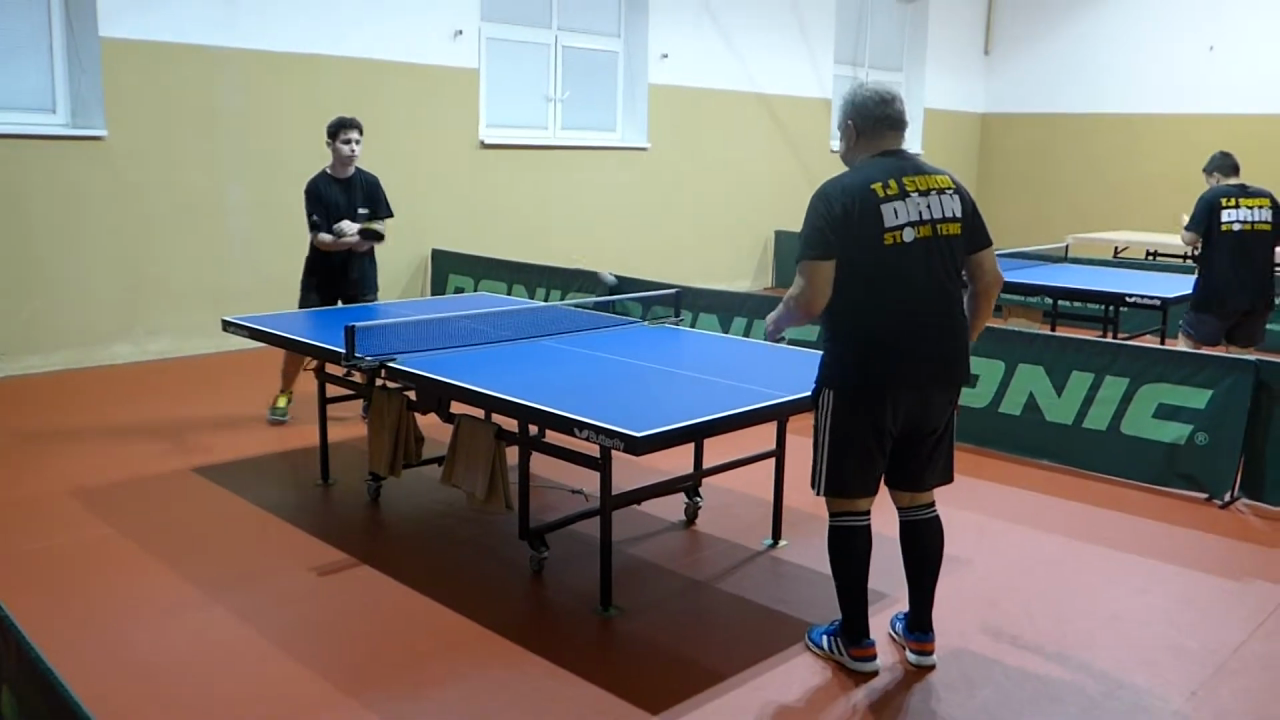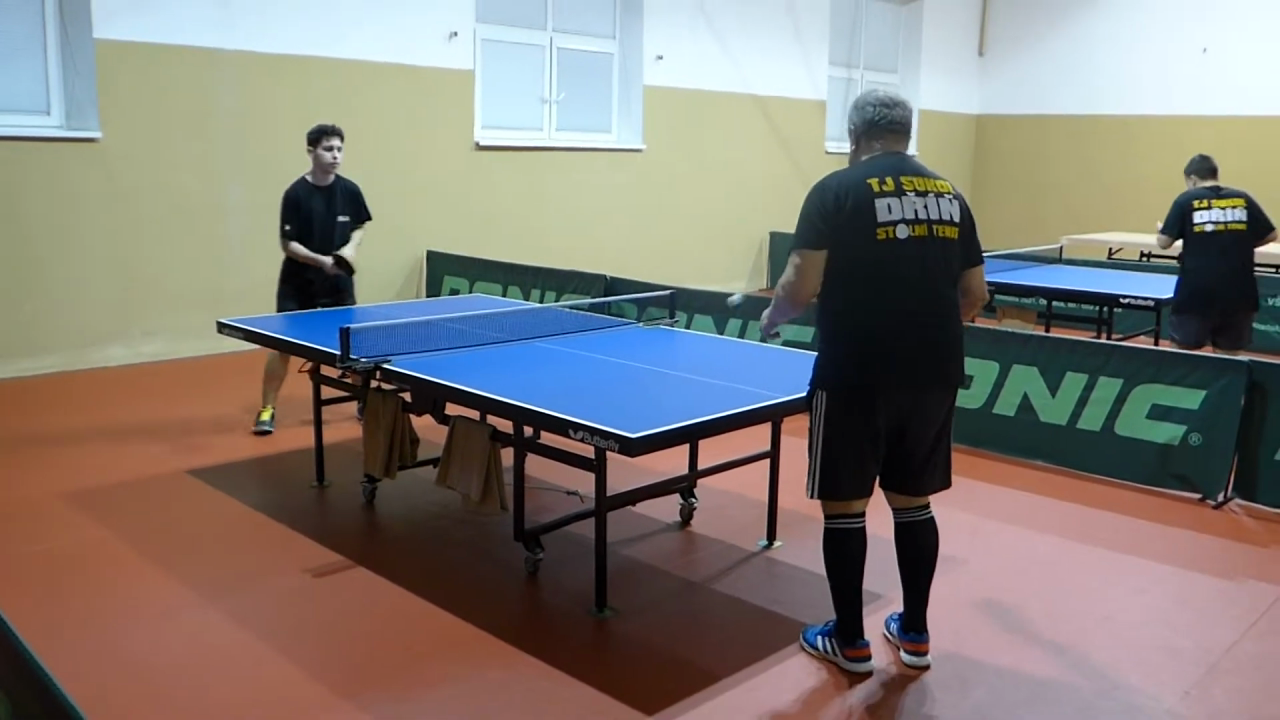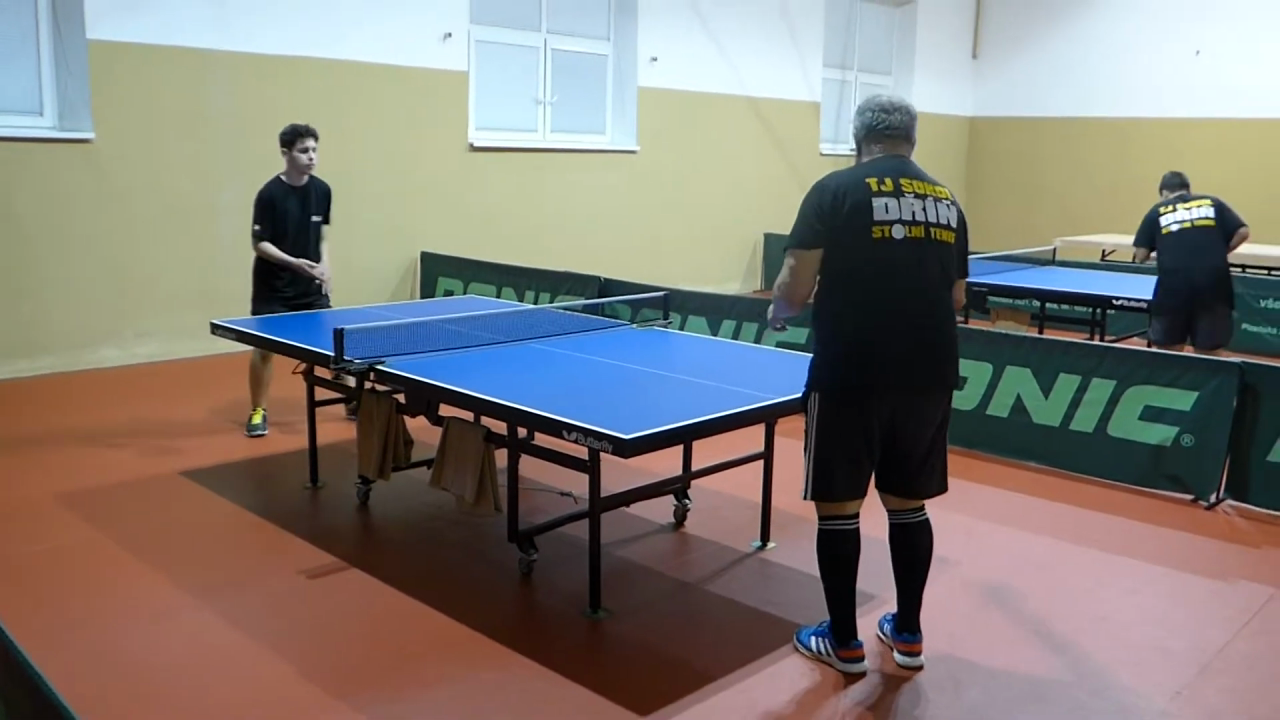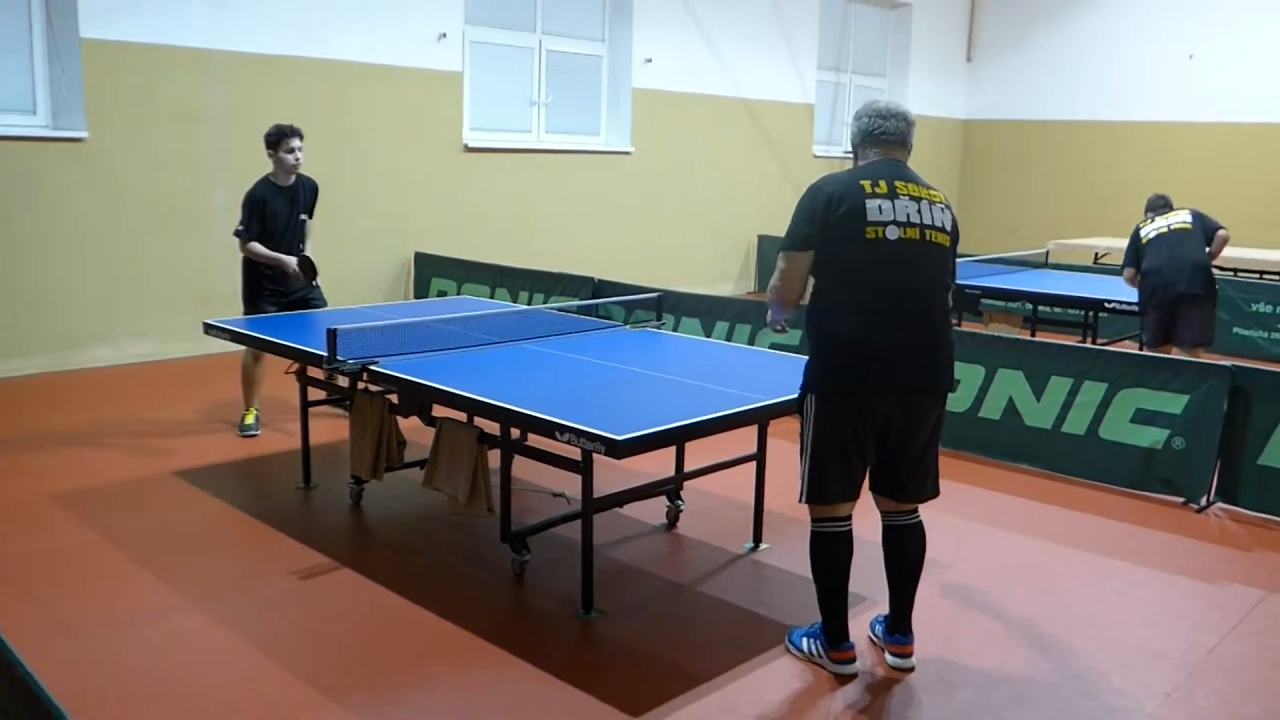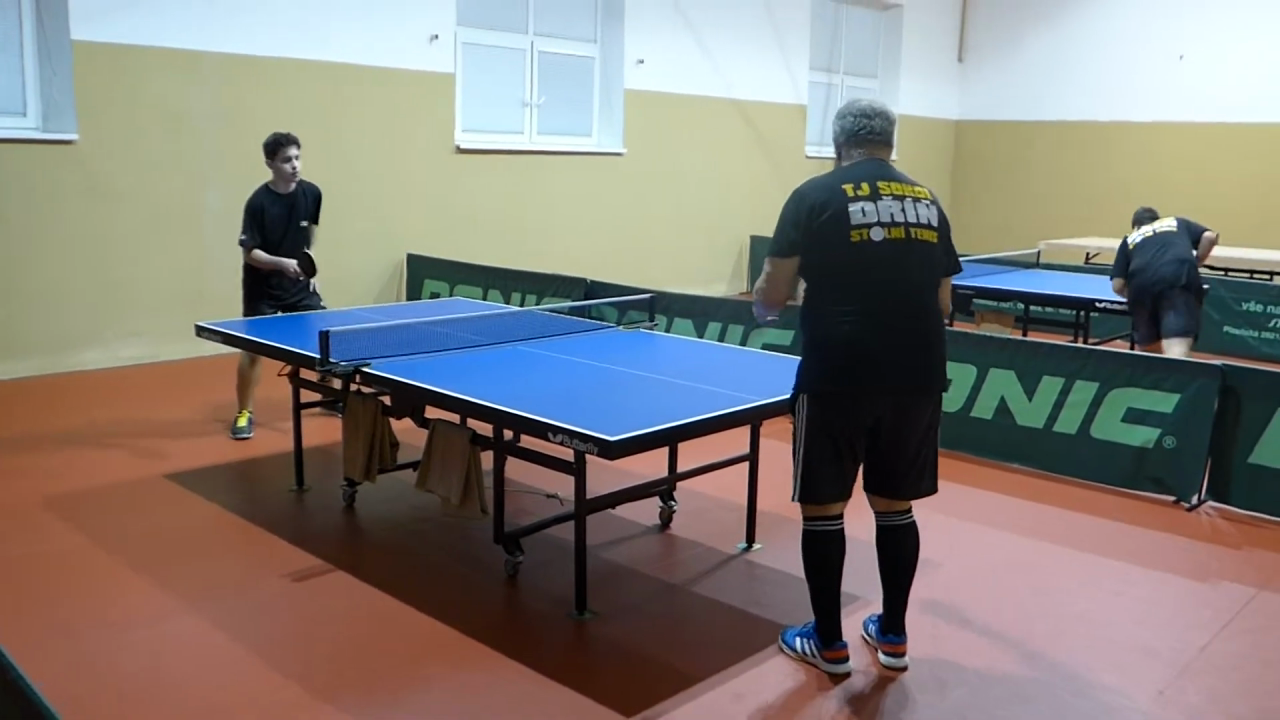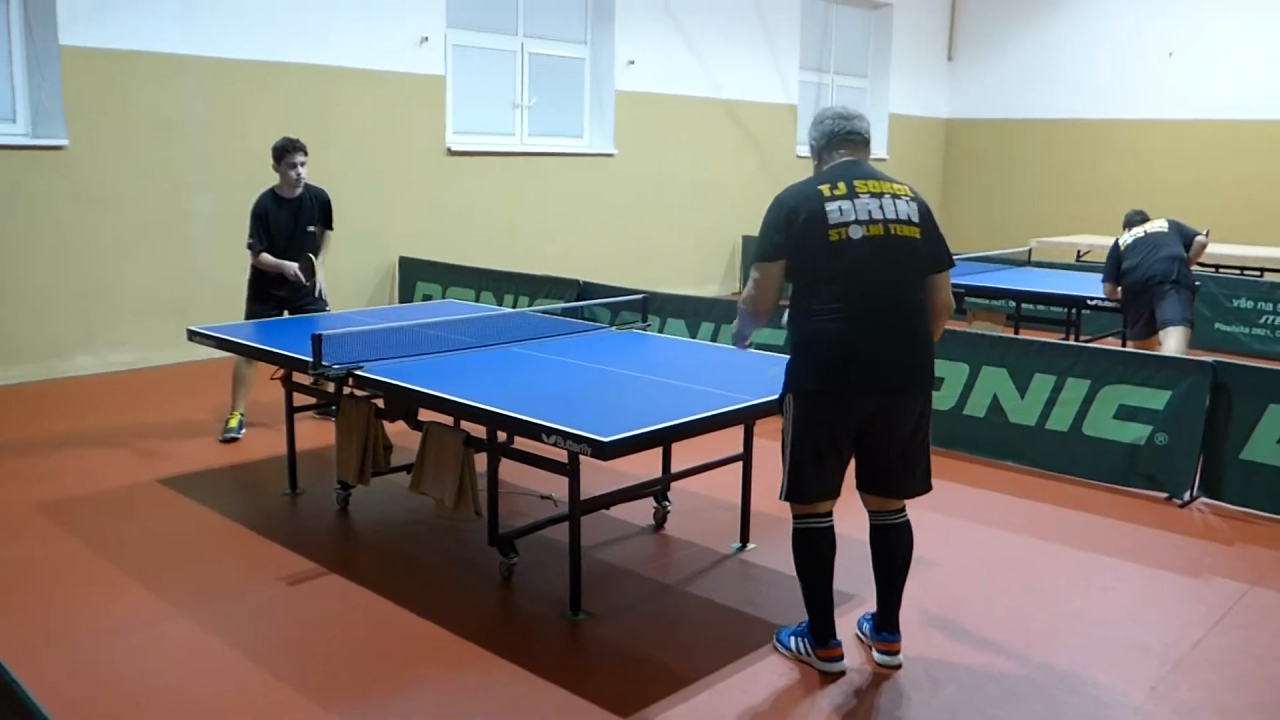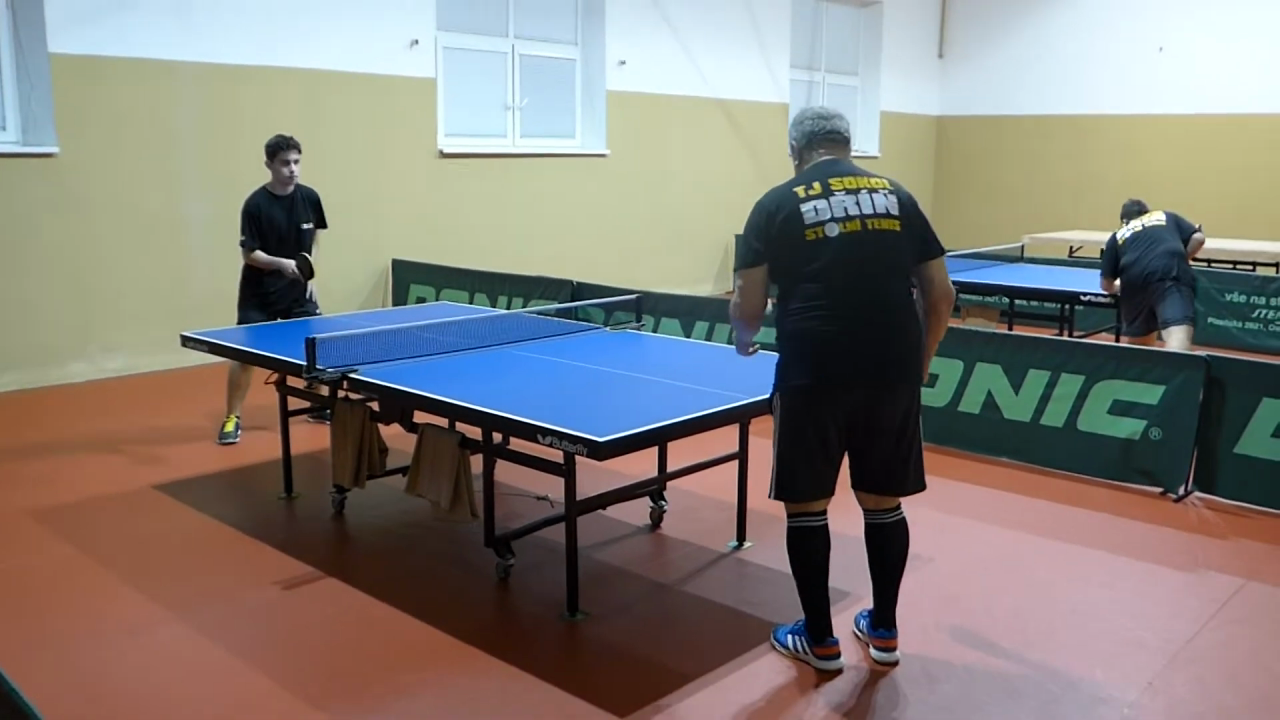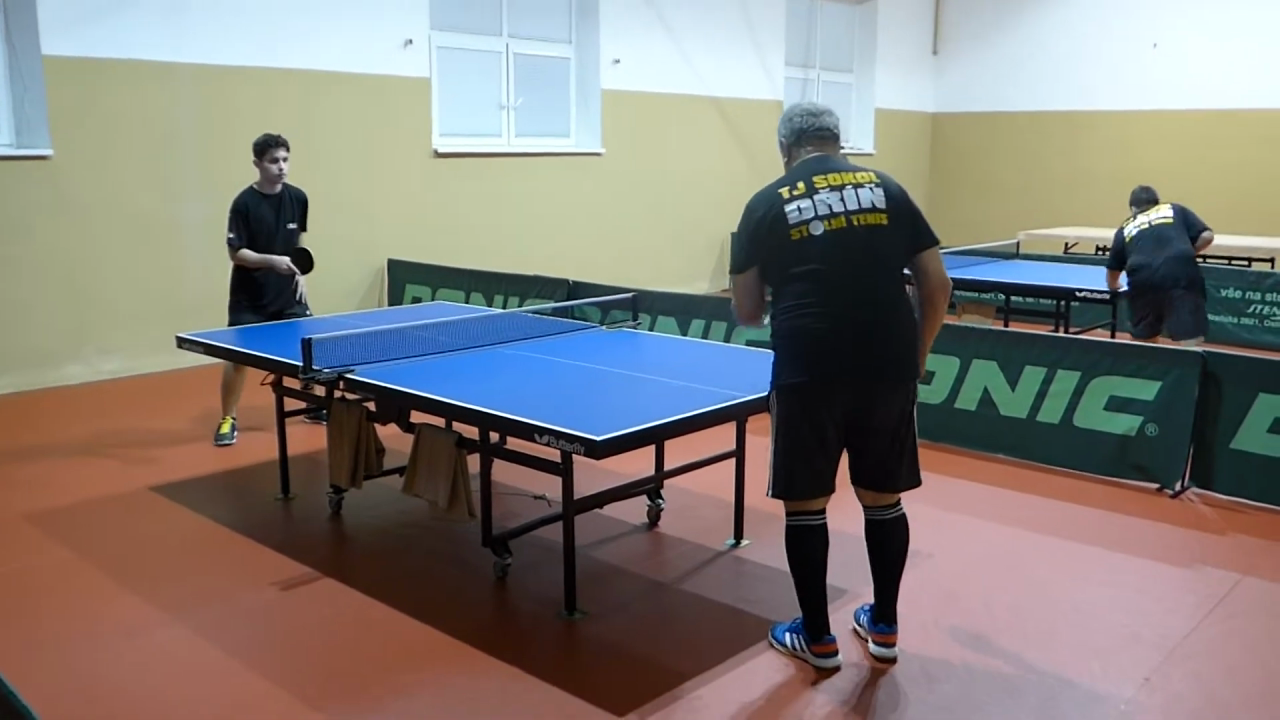
dt=0.2s
person 1, frame 1
left shoulder: (839, 194)
right shoulder: (950, 187)
left elbow: (812, 298)
right elbow: (988, 279)
left wrist: (776, 321)
right wrist: (959, 341)
left hip: (862, 377)
right hip: (936, 375)
left knee: (848, 504)
right knee: (917, 499)
left ankle: (854, 640)
right ankle: (920, 631)
person 1, frame 2
left shoulder: (836, 191)
right shoulder: (949, 195)
left elbow: (800, 288)
right elbow: (975, 294)
left wrist: (771, 316)
left hip: (856, 375)
right hip: (933, 376)
left knee: (844, 506)
right knee: (913, 501)
left ankle: (849, 641)
right ankle: (914, 632)
person 1, frame 3
left shoulder: (835, 190)
right shoulder: (947, 202)
left elbow: (795, 287)
left wrist: (777, 313)
left hip: (850, 376)
right hip: (928, 376)
left knee: (838, 506)
right knee: (907, 502)
left ankle: (843, 641)
right ankle: (907, 633)
person 1, frame 4
left shoulder: (830, 192)
right shoulder: (941, 207)
left elbow: (787, 288)
left wrist: (777, 314)
left hip: (846, 375)
right hip: (924, 376)
left knee: (831, 507)
right knee: (901, 504)
left ankle: (835, 642)
right ankle: (899, 634)
person 1, frame 5
left shoulder: (815, 196)
right shoulder: (929, 203)
left elbow: (772, 293)
right elbow: (942, 303)
left wrist: (761, 309)
left hip: (837, 376)
right hip: (917, 376)
left knee: (823, 508)
right knee: (894, 504)
left ankle: (828, 642)
right ankle: (893, 634)
person 1, frame 6
left shoulder: (796, 201)
right shoulder: (912, 200)
left elbow: (760, 300)
right elbow: (942, 306)
left wrist: (742, 328)
left hip: (825, 375)
right hip: (905, 376)
left knee: (812, 505)
right knee: (888, 504)
left ankle: (822, 640)
right ankle: (887, 631)
person 1, frame 7
left shoulder: (777, 204)
right shoulder: (896, 195)
left elbow: (748, 306)
right elbow: (941, 295)
left wrist: (744, 338)
right wrist: (920, 361)
left hip: (813, 374)
right hip: (891, 371)
left knee: (806, 504)
right knee: (882, 502)
left ankle: (819, 638)
right ankle: (883, 629)
person 1, frame 8
left shoulder: (766, 204)
right shoulder: (886, 188)
left elbow: (746, 309)
right elbow: (937, 285)
left wrist: (772, 308)
right wrist: (918, 353)
left hip: (807, 372)
right hip: (887, 368)
left knee: (805, 503)
right knee: (882, 498)
left ankle: (817, 636)
right ankle: (884, 625)
person 2, frame 1
left shoulder: (370, 183)
right shoulder: (316, 186)
left elbow: (381, 228)
right elbow: (319, 240)
left wrist: (356, 227)
right wrist: (348, 242)
left hip: (360, 275)
right hip: (320, 276)
left ankle: (371, 398)
right ankle: (284, 395)
person 2, frame 2
left shoulder: (350, 190)
right shoulder: (295, 194)
left elbow: (360, 228)
right elbow: (287, 244)
left wrist: (350, 248)
right wrist: (320, 260)
left hip: (338, 283)
right hip: (298, 283)
right ankle: (267, 409)
person 2, frame 3
left shoulder: (321, 190)
right shoulder: (269, 194)
right elbow: (259, 244)
left wrist: (324, 262)
right wrist: (293, 262)
left hip: (311, 284)
right hip: (273, 285)
right knee: (264, 347)
left ankle: (353, 401)
right ankle: (258, 411)
person 2, frame 4
left shoulder: (309, 187)
right shoulder: (258, 195)
right elbow: (246, 245)
left wrist: (306, 255)
right wrist: (281, 259)
left hip: (297, 279)
right hip: (262, 283)
right knee: (257, 346)
right ankle: (251, 411)
person 2, frame 5
left shoulder: (311, 193)
right shoulder: (258, 202)
right elbow: (250, 253)
right wrist: (282, 263)
left hip: (298, 282)
right hip: (262, 286)
right knee: (253, 349)
right ankle: (244, 413)
person 2, frame 6
left shoulder: (319, 198)
right shoulder: (264, 205)
left elbow: (325, 233)
right elbow: (257, 255)
left wrist: (319, 268)
right wrist: (285, 266)
left hip: (305, 284)
right hip: (267, 287)
left ankle: (325, 402)
right ankle: (236, 414)
person 2, frame 7
left shoulder: (310, 197)
right shoulder: (255, 204)
right elbow: (248, 254)
right wrist: (281, 263)
left hip: (298, 288)
right hip: (259, 292)
left ankle: (318, 406)
right ankle: (232, 419)
person 2, frame 8
left shoulder: (298, 198)
right shoulder: (244, 203)
right elbow: (236, 253)
left wrist: (298, 272)
right wrist: (272, 260)
left hip: (287, 290)
right hip: (250, 294)
left ankle: (314, 406)
right ankle: (228, 420)
person 3, frame 1
left shoulder: (1212, 197)
left elbow: (1189, 239)
left wrist: (1186, 224)
left hip: (1217, 292)
right hip: (1257, 293)
left knee: (1188, 345)
right knee: (1241, 354)
person 3, frame 2
left shoulder: (1186, 200)
right shoulder: (1243, 199)
left elbow: (1164, 242)
right elbow: (1270, 235)
left wrist: (1163, 229)
left hip: (1196, 291)
right hip: (1239, 292)
right knee: (1229, 356)
person 3, frame 3
left shoulder: (1157, 211)
right shoulder: (1212, 203)
left elbow: (1140, 256)
right elbow: (1242, 232)
left wrist: (1159, 249)
right wrist: (1217, 252)
left hip: (1173, 288)
right hip: (1213, 286)
right knee: (1210, 356)
person 3, frame 4
left shoulder: (1141, 227)
right shoulder: (1192, 214)
left elbow: (1128, 275)
right elbow: (1222, 235)
left wrist: (1141, 284)
right wrist: (1206, 259)
left hip: (1156, 287)
right hip: (1195, 283)
left knee: (1158, 355)
right knee: (1191, 355)
person 3, frame 5
left shoulder: (1130, 238)
right shoulder: (1178, 222)
left elbow: (1117, 285)
right elbow: (1209, 237)
left wrist: (1131, 295)
right wrist: (1195, 263)
left hip: (1142, 283)
right hip: (1180, 279)
left knee: (1149, 351)
right knee: (1177, 352)
person 3, frame 6
left shoulder: (1120, 241)
right shoulder: (1169, 224)
left elbow: (1108, 289)
right elbow: (1201, 241)
left wrist: (1121, 295)
left hip: (1135, 282)
right hip: (1171, 277)
left knee: (1144, 348)
right knee: (1174, 344)
person 3, frame 7
left shoulder: (1117, 235)
right shoulder: (1167, 216)
left elbow: (1106, 284)
right elbow: (1198, 238)
left wrist: (1117, 288)
left hip: (1134, 278)
right hip: (1171, 274)
left knee: (1140, 344)
right knee: (1178, 342)
person 3, frame 8
left shoulder: (1125, 227)
right shoulder: (1175, 209)
left elbow: (1112, 276)
right elbow: (1206, 236)
left wrist: (1114, 286)
left hip: (1143, 281)
right hip: (1181, 277)
right knee: (1190, 347)
